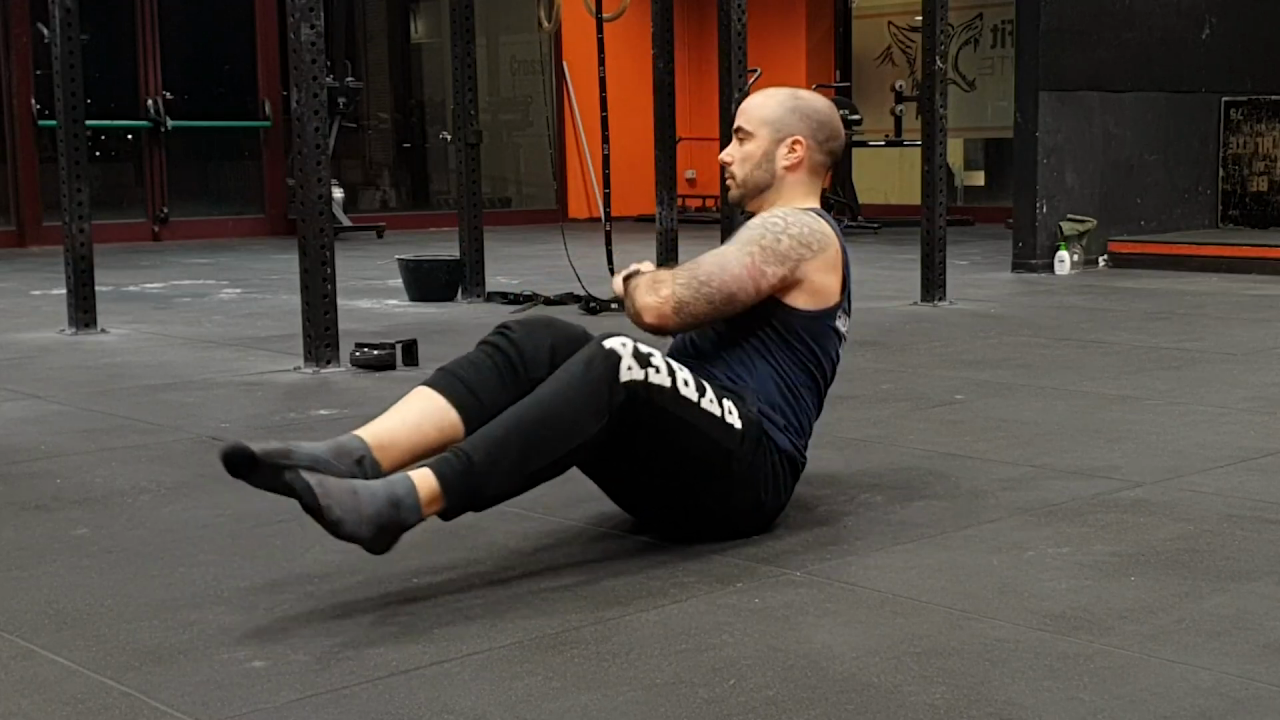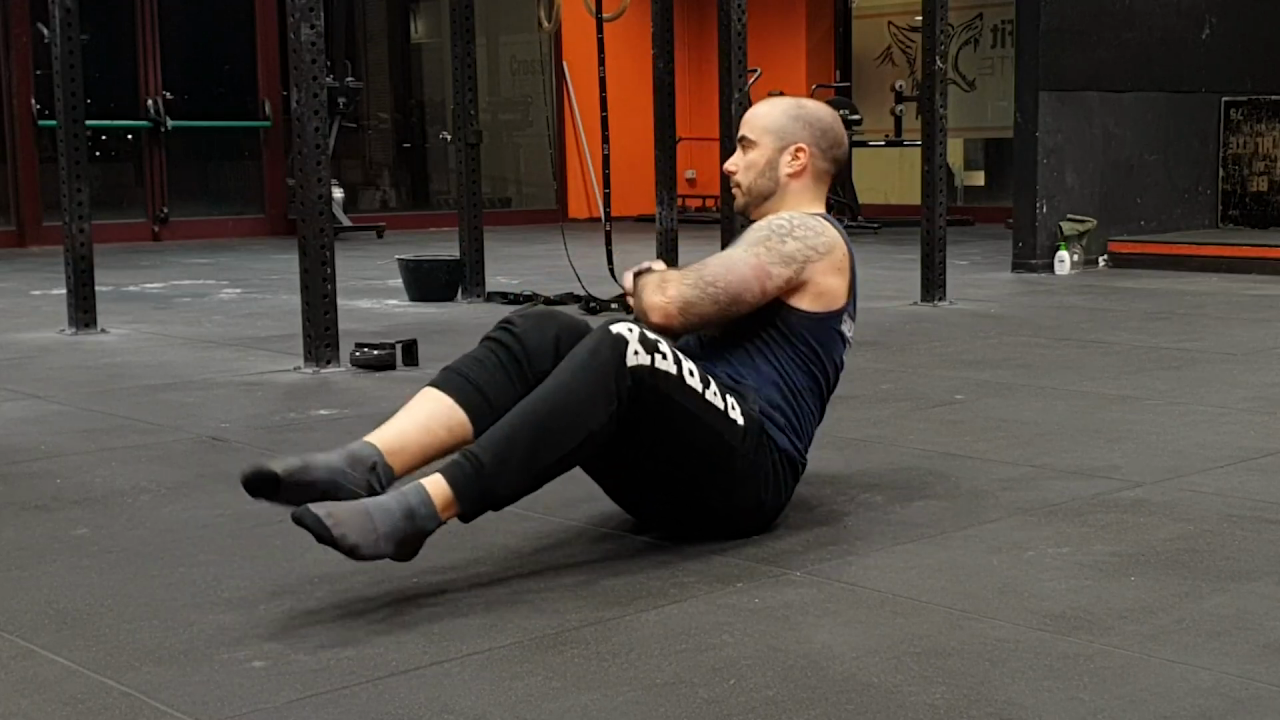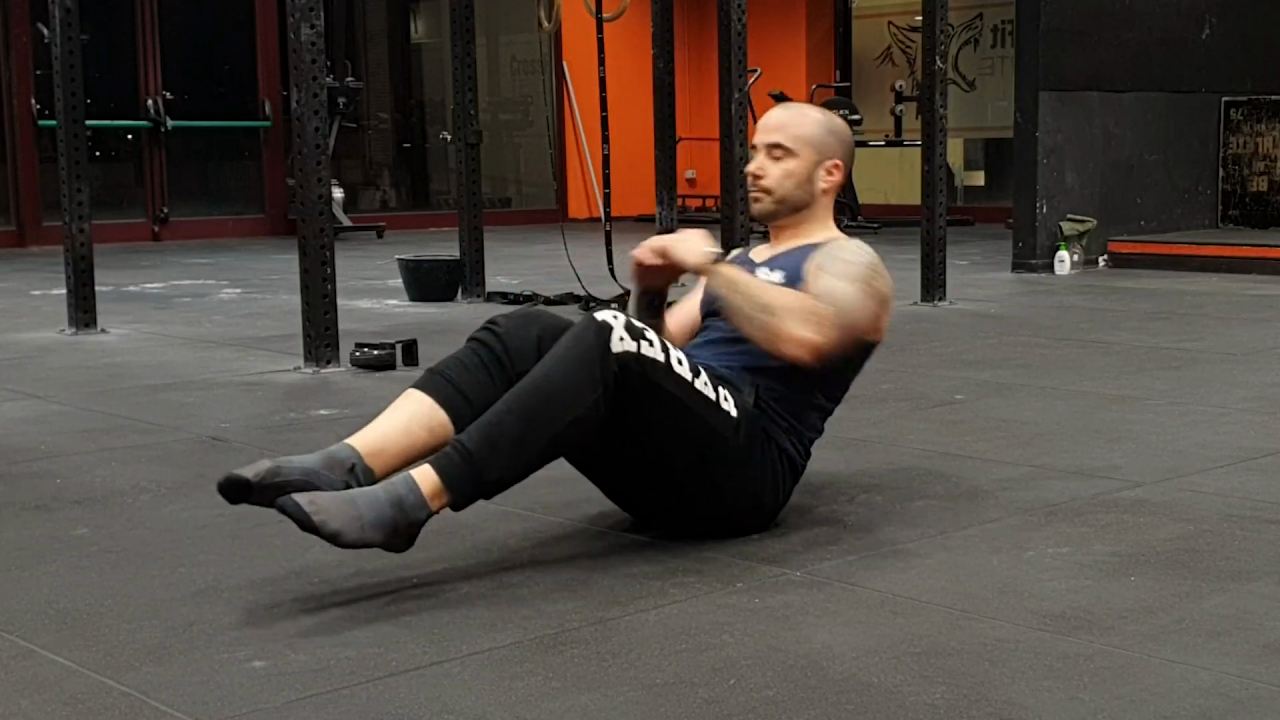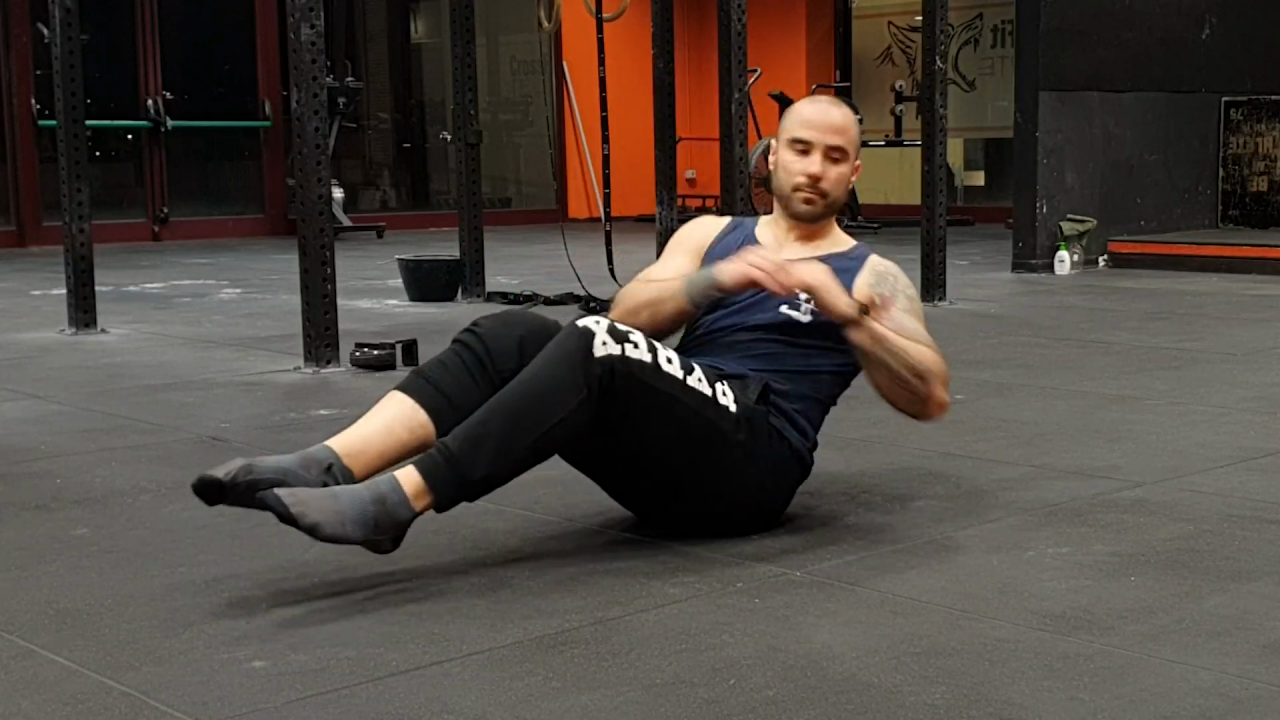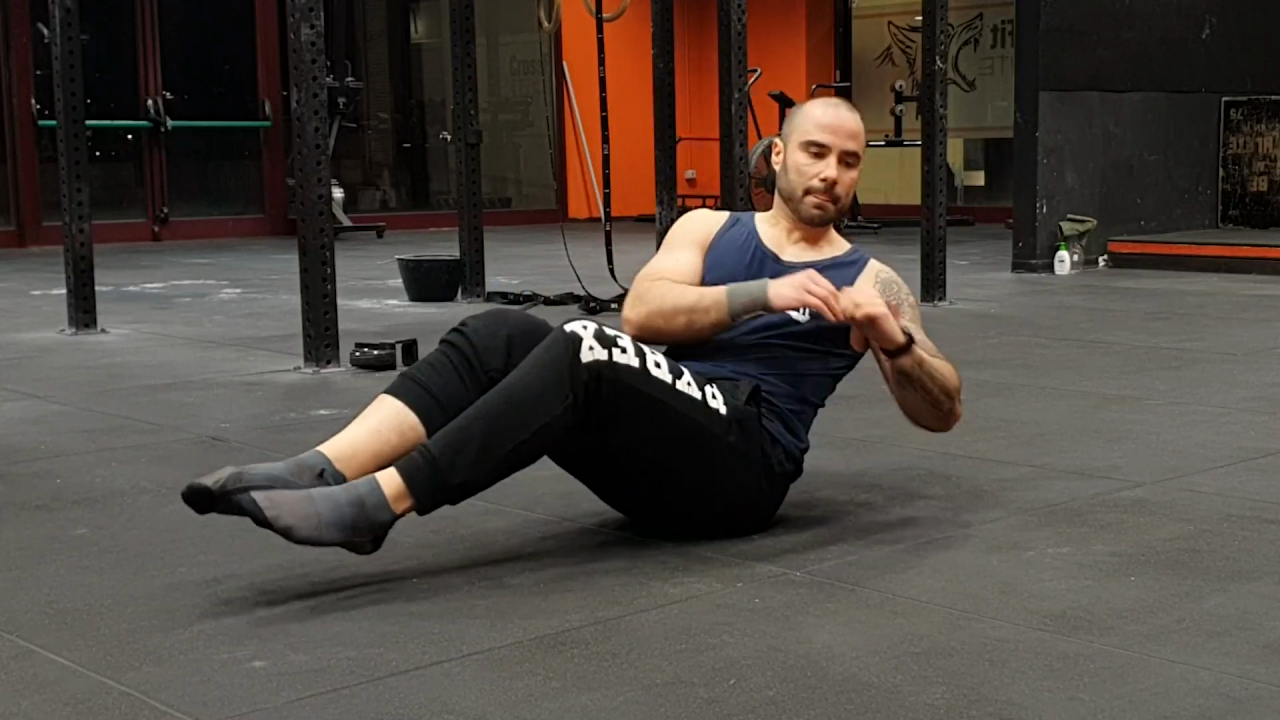
dt=0.2s
person 1, frame 1
left shoulder: (794, 234)
right shoulder: (772, 239)
left elbow: (658, 306)
left wrist: (637, 281)
right wrist: (649, 289)
left hip: (741, 472)
right hip: (667, 455)
left knee: (616, 363)
right knee: (537, 341)
left ankle: (403, 499)
right ankle: (353, 459)
person 1, frame 2
left shoulder: (806, 237)
right shoulder: (776, 250)
left elbow: (671, 308)
left wrist: (644, 281)
right wrist: (653, 296)
left hip: (743, 472)
right hip: (669, 458)
left knee: (624, 348)
right knee: (542, 333)
left ankle: (419, 508)
right ankle: (361, 468)
person 1, frame 3
left shoulder: (848, 264)
right shoulder: (741, 255)
left elbow: (801, 340)
right elbow: (655, 353)
left wrist: (717, 271)
right wrist: (653, 281)
left hip: (743, 468)
right hip: (662, 455)
left knee: (608, 340)
right knee: (526, 335)
left ankle: (406, 502)
right ankle: (341, 468)
person 1, frame 4
left shoulder: (873, 276)
right shoulder: (712, 235)
left elbow: (928, 396)
right elbow: (629, 313)
left wrist: (853, 312)
right wrist: (725, 278)
left hip: (748, 463)
right hip: (659, 449)
left knee: (593, 347)
right knee: (510, 337)
left ankle: (393, 501)
right ankle: (322, 469)
person 1, frame 5
left shoulder: (870, 282)
right shoulder: (707, 228)
left elbow: (942, 408)
right elbow: (643, 317)
left wrist: (893, 337)
right wrist: (764, 295)
left hip: (738, 462)
right hip: (652, 446)
left knee: (584, 349)
right knee: (500, 337)
left ankle: (374, 503)
right ankle: (315, 474)
